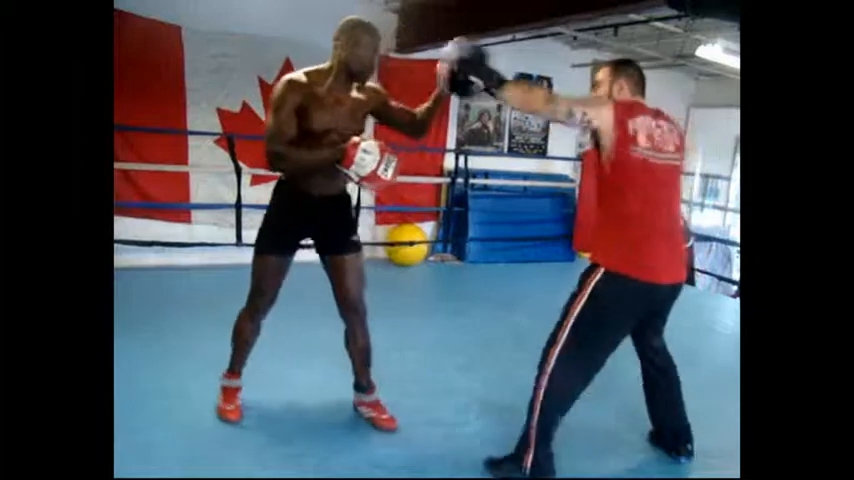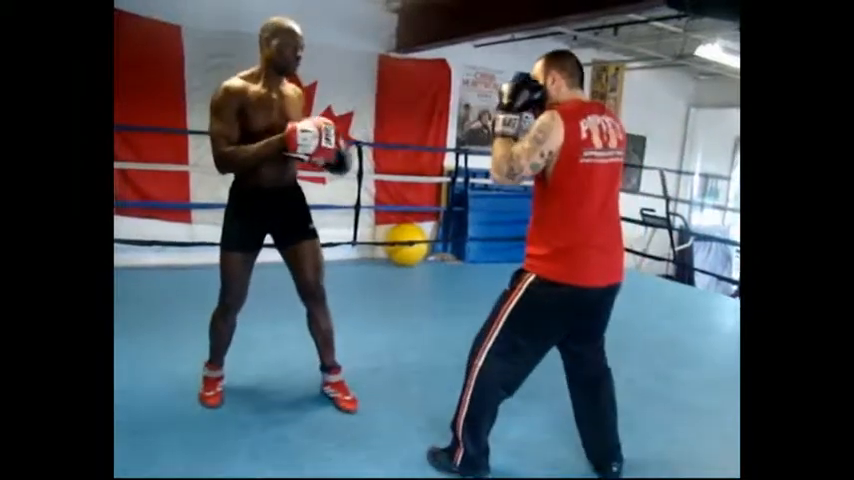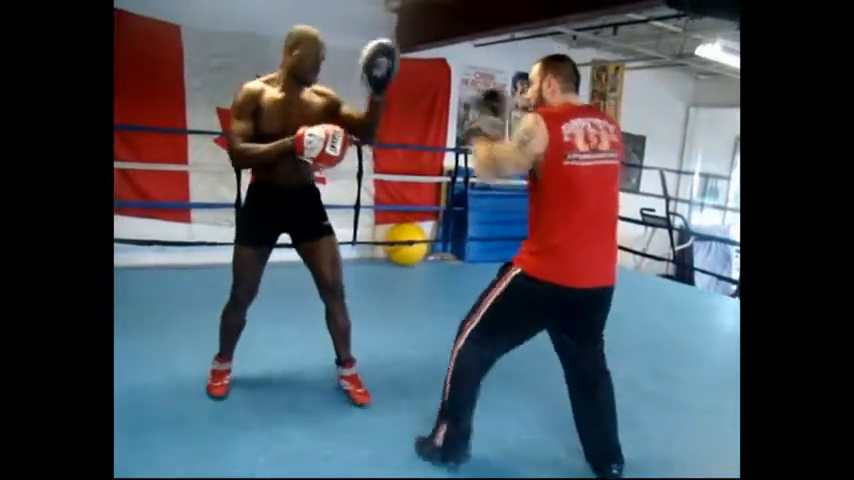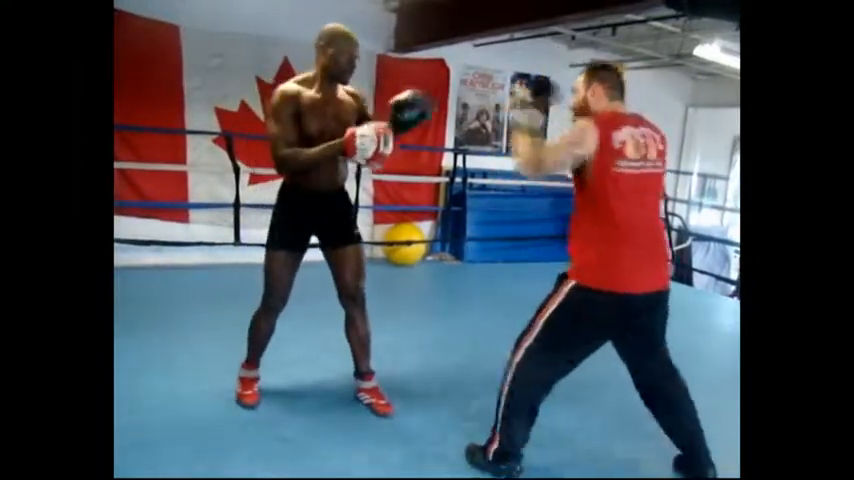
dt=1s
person 1, frame 1
left shoulder: (611, 114)
right shoulder: (672, 129)
left elbow: (543, 102)
left wrist: (491, 79)
left hip: (624, 268)
right hip: (671, 270)
left knee: (563, 361)
right knee: (652, 346)
right ankle: (676, 437)
person 1, frame 2
left shoulder: (556, 121)
right shoulder: (611, 124)
left elbow: (505, 172)
left wrist: (508, 115)
left hip: (556, 273)
right hip: (605, 273)
left knee: (492, 358)
right knee: (589, 363)
person 1, frame 3
left shoulder: (541, 124)
right shoulder: (608, 127)
left elbow: (490, 169)
left wrist: (484, 124)
left hip: (545, 271)
right hip: (599, 274)
left knee: (472, 344)
right knee: (588, 364)
left ankle: (448, 442)
person 1, frame 4
left shoulder: (591, 130)
right shoulder: (654, 135)
left elbow: (532, 163)
left wrist: (526, 123)
left hip: (597, 282)
right hip: (652, 282)
left knee: (531, 360)
right knee: (656, 370)
person 2, frame 1
left shoulder: (369, 96)
right shoulder: (295, 87)
left elbow: (415, 126)
right elbow: (276, 157)
left wrist: (441, 93)
right wrist: (338, 153)
left hip: (336, 207)
right hip: (291, 203)
left knee: (355, 309)
right knee: (259, 304)
left ankle: (365, 394)
right ankle: (232, 381)
person 2, frame 2
left shoulder: (295, 93)
right shoulder: (234, 92)
right elbow: (223, 159)
left wrist: (318, 148)
right wrist: (281, 141)
left hip: (290, 199)
right hip: (247, 202)
left knee: (315, 293)
right knee: (231, 301)
left ankle: (331, 375)
right ankle: (214, 372)
person 2, frame 3
left shoulder: (323, 99)
right shoulder: (253, 93)
left elbow: (366, 133)
right elbow: (238, 154)
left wrist: (377, 94)
right wrist: (291, 144)
left hip: (305, 199)
right hip: (263, 200)
left knee: (333, 289)
right knee: (242, 294)
left ankle: (347, 369)
right ankle: (222, 365)
person 2, frame 4
left shoulder: (351, 99)
right shoulder: (289, 94)
left elbow: (377, 133)
right elbow: (283, 160)
left wrist: (397, 119)
right wrist: (341, 146)
left hip: (337, 202)
right hip: (296, 203)
left knee: (354, 297)
right knee: (274, 300)
left ankle: (365, 381)
right ankle: (249, 372)
